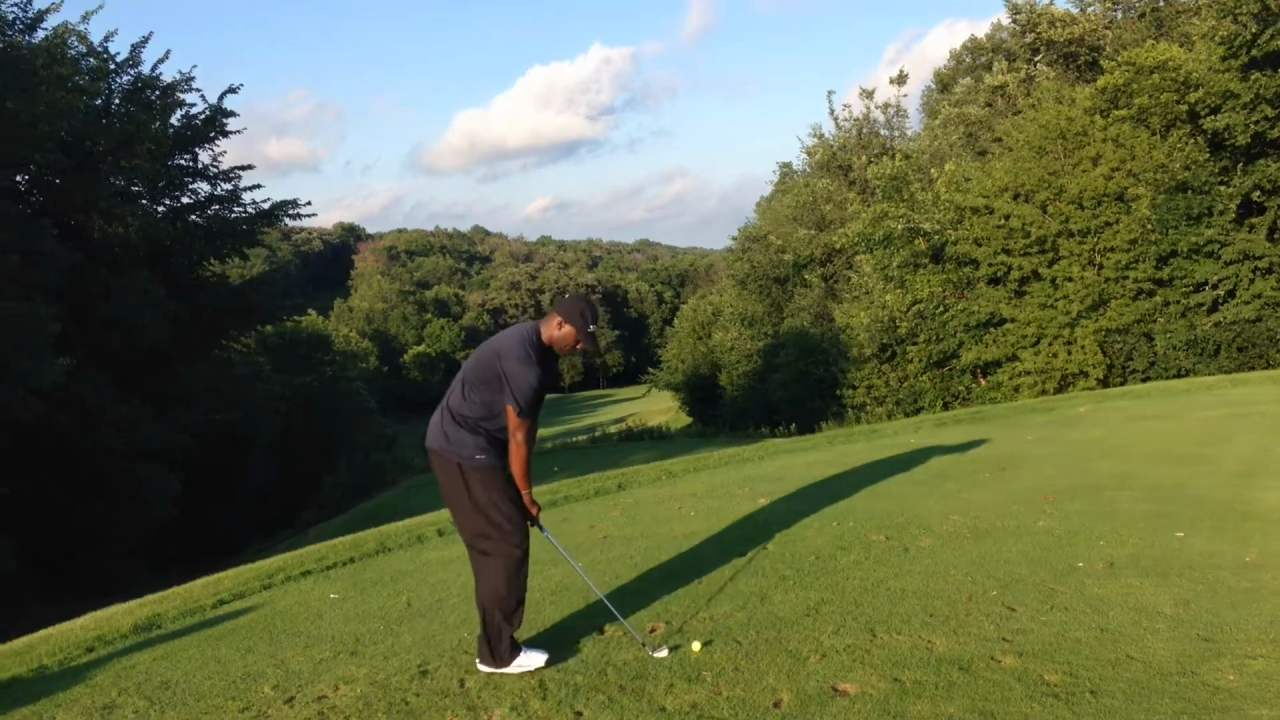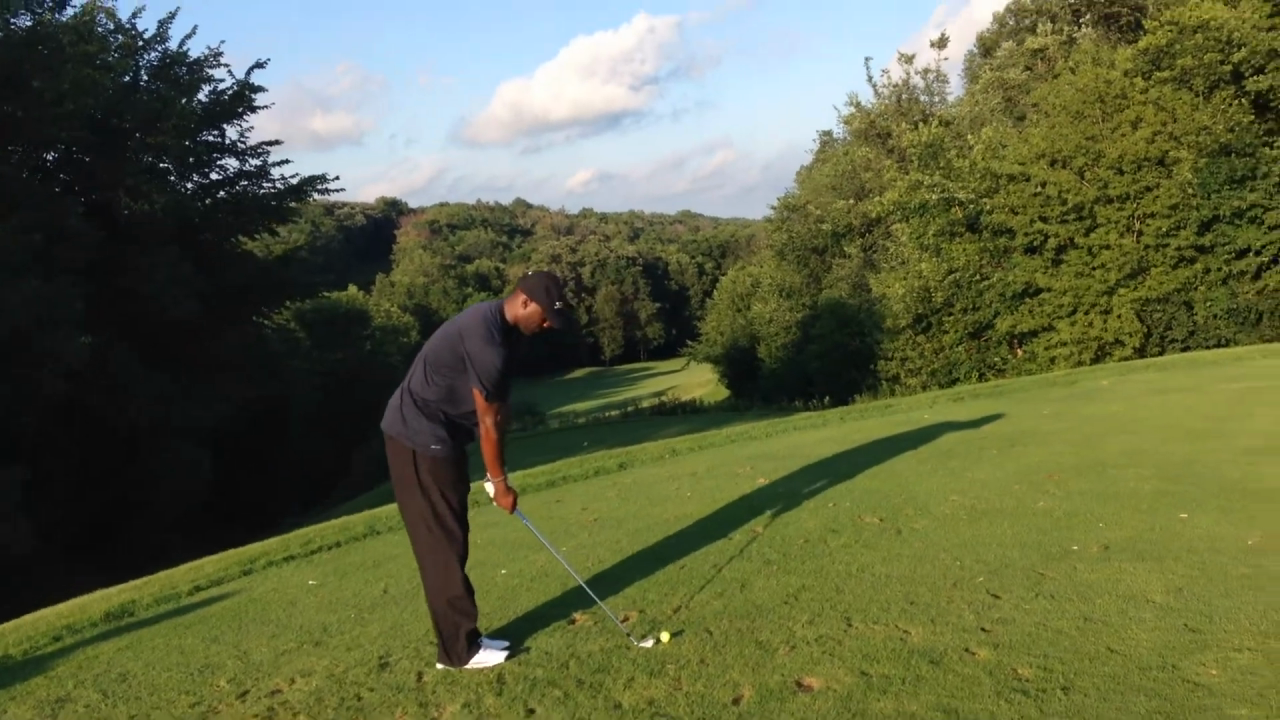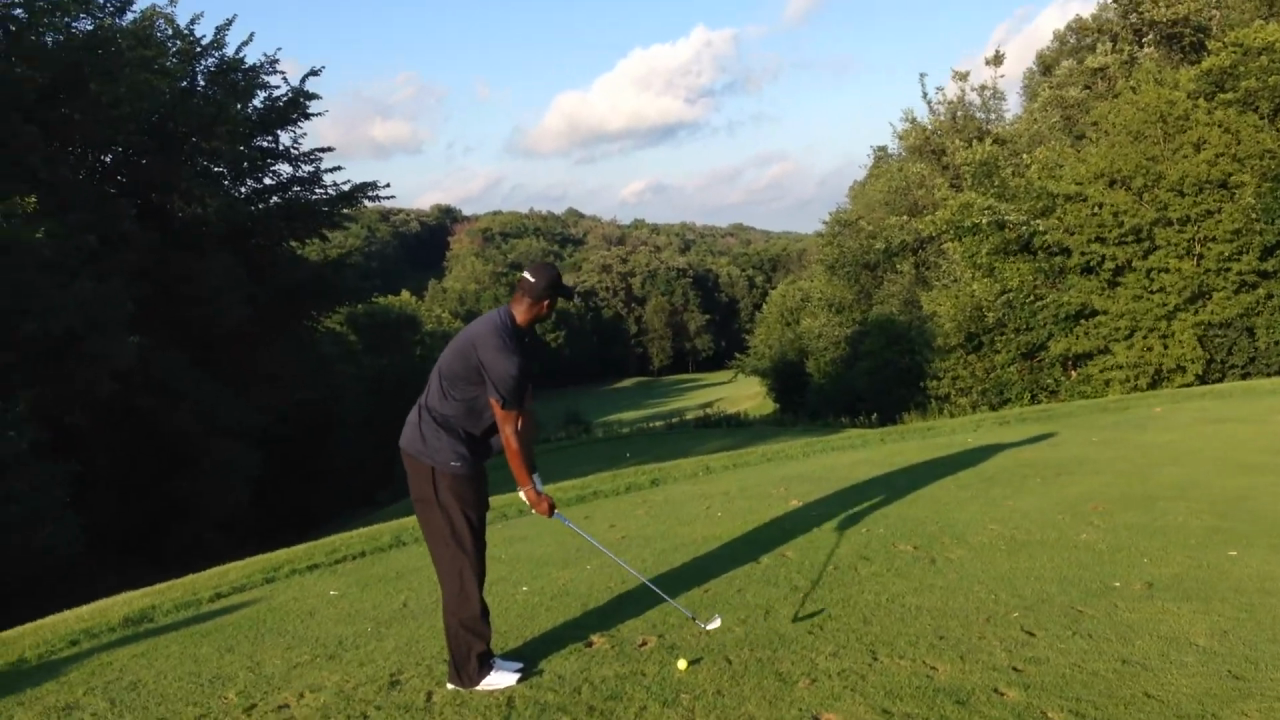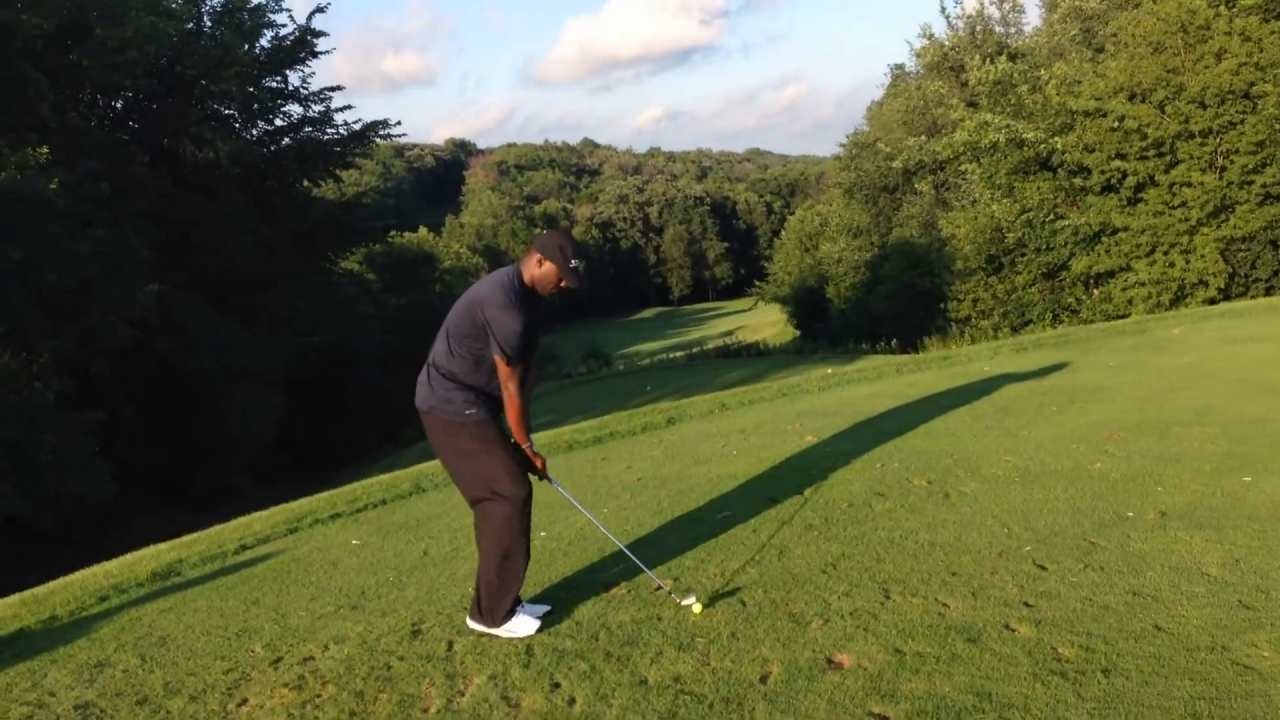
dt=1s
person 1, frame 1
left shoulder: (536, 346)
right shoulder: (524, 360)
left elbow: (527, 426)
right elbow: (518, 436)
left wrist: (520, 490)
right wrist: (525, 495)
left hip: (475, 448)
right hip: (462, 451)
left knee: (496, 545)
right knee: (508, 541)
left ankle: (497, 641)
right ankle: (498, 650)
person 1, frame 2
left shoulder: (493, 321)
right shoulder: (487, 339)
left elbow: (498, 409)
right elbow: (488, 420)
left wrist: (498, 472)
right wrist: (499, 482)
left hip: (437, 435)
right hip: (419, 439)
left knee: (450, 540)
right knee: (442, 544)
left ankle: (464, 636)
right ankle: (458, 649)
person 1, frame 3
left shoulder: (504, 330)
right shoulder: (501, 348)
left elbow: (522, 411)
right elbow: (509, 429)
left wrist: (532, 477)
right wrist: (529, 489)
left hip: (453, 451)
right hip: (439, 455)
left knee: (469, 559)
right knee: (461, 563)
left ankle: (477, 657)
right ankle: (469, 670)
person 1, frame 4
left shoulder: (520, 291)
right shoulder: (506, 305)
left elbow: (524, 373)
right elbow: (511, 387)
left wrist: (524, 438)
right wrist: (526, 447)
left hip: (470, 403)
right hip: (452, 406)
left knee: (497, 498)
right knee: (512, 493)
left ankle: (503, 601)
right ankle: (491, 610)
